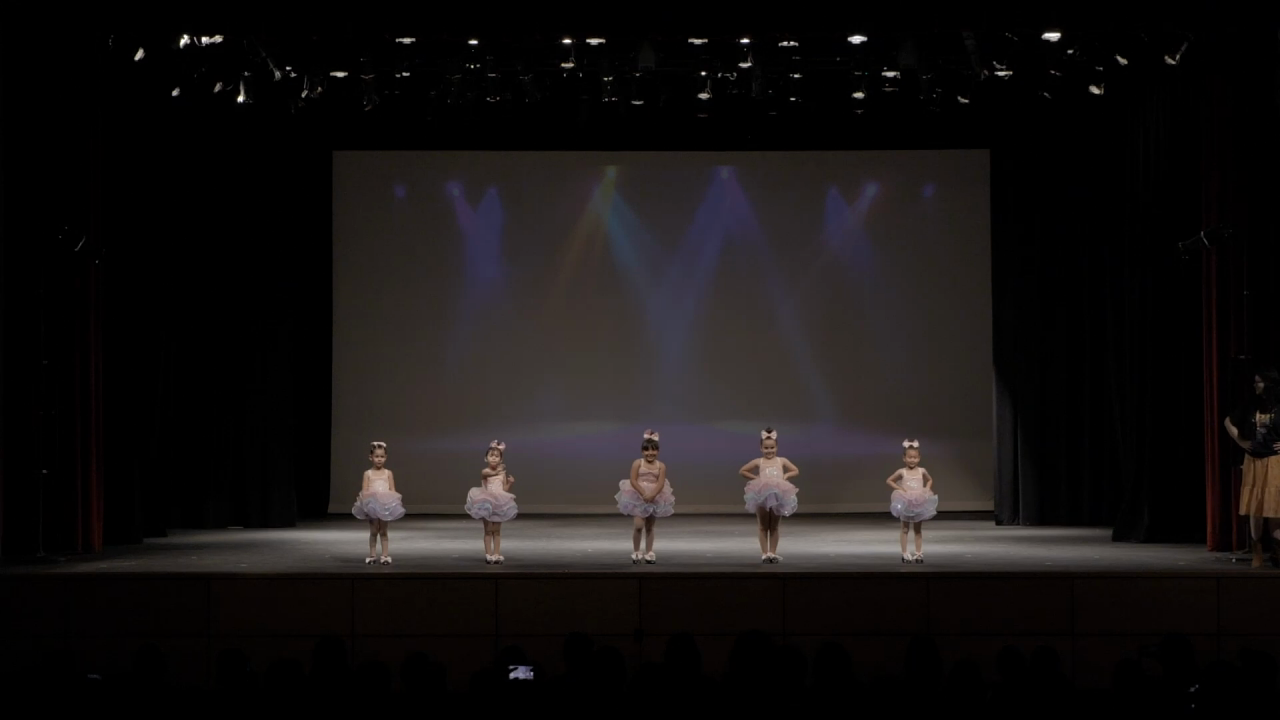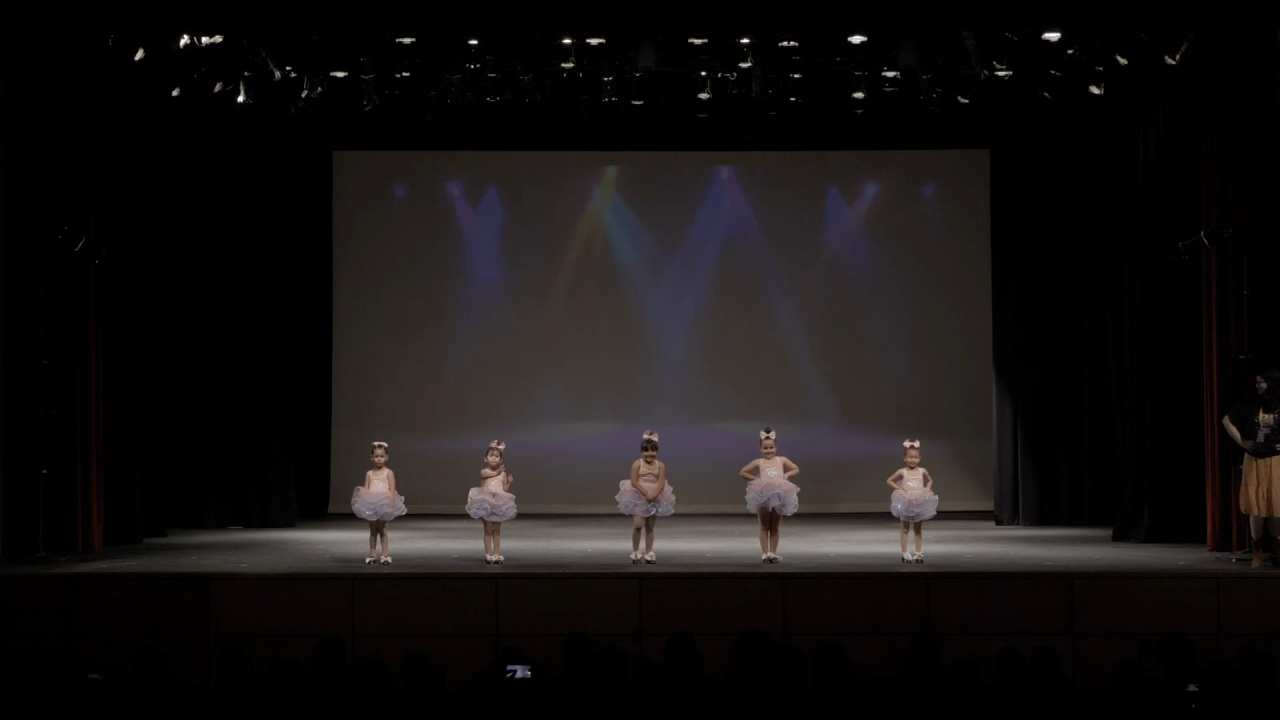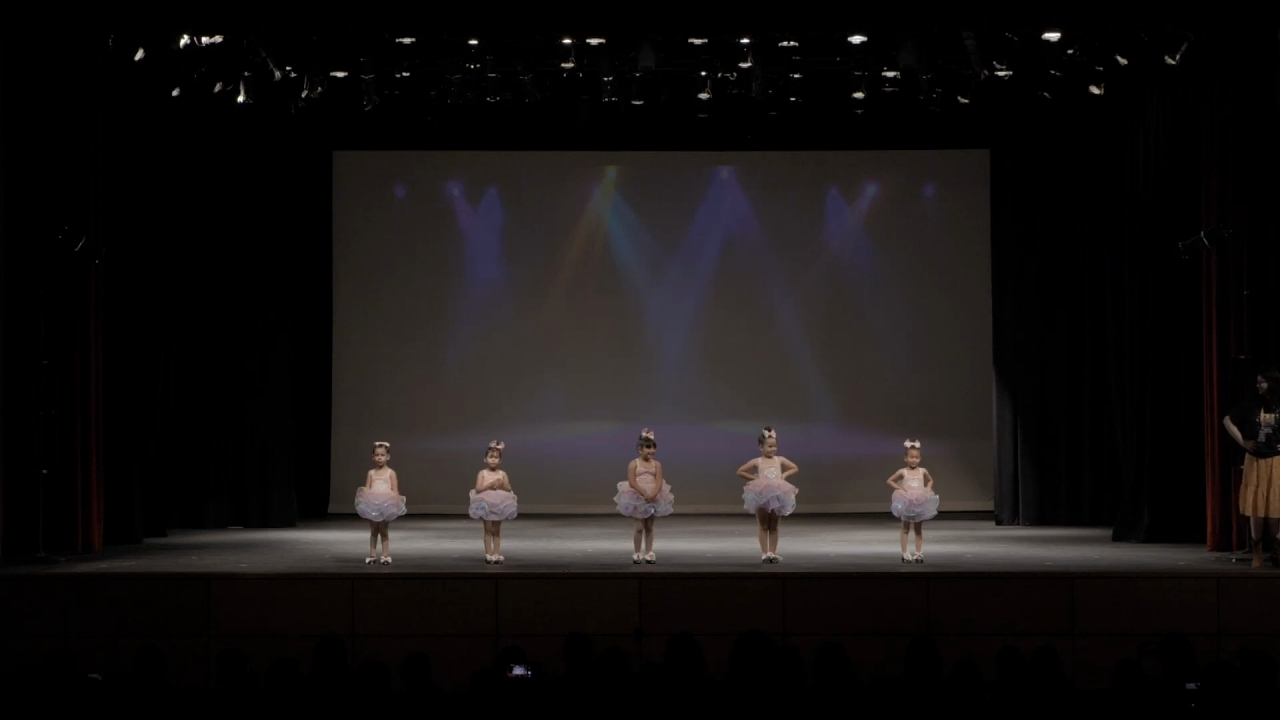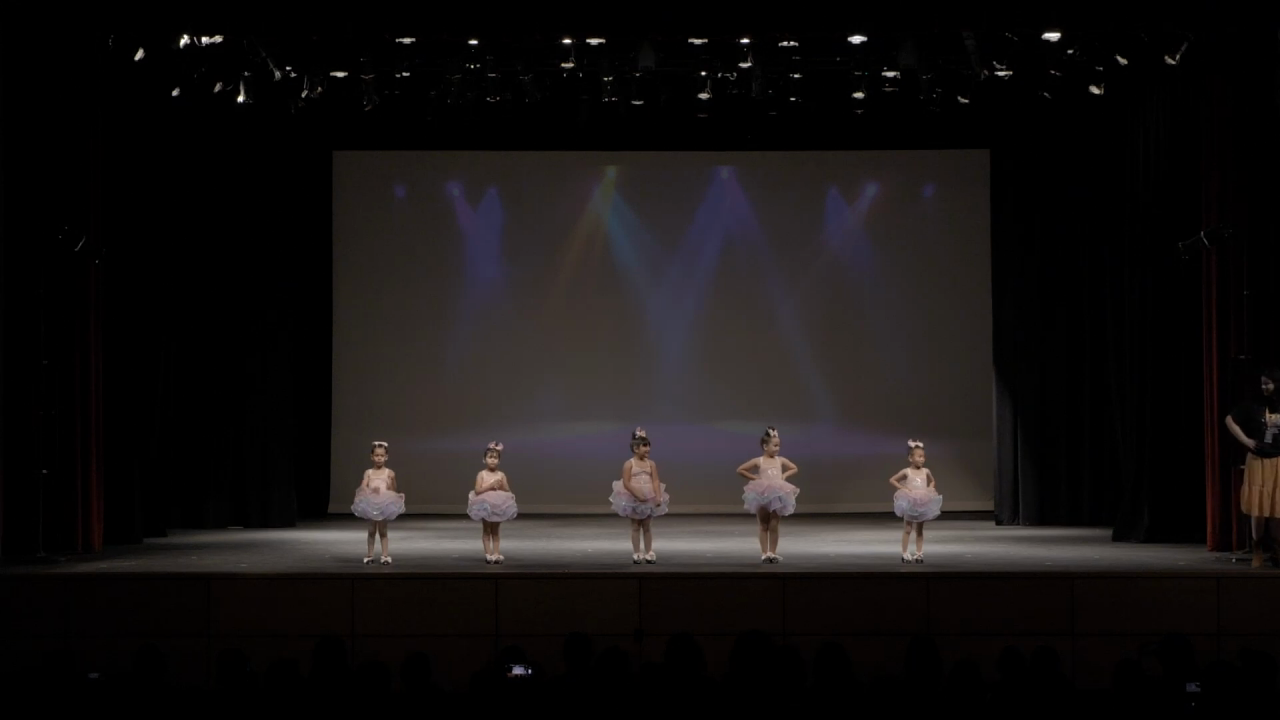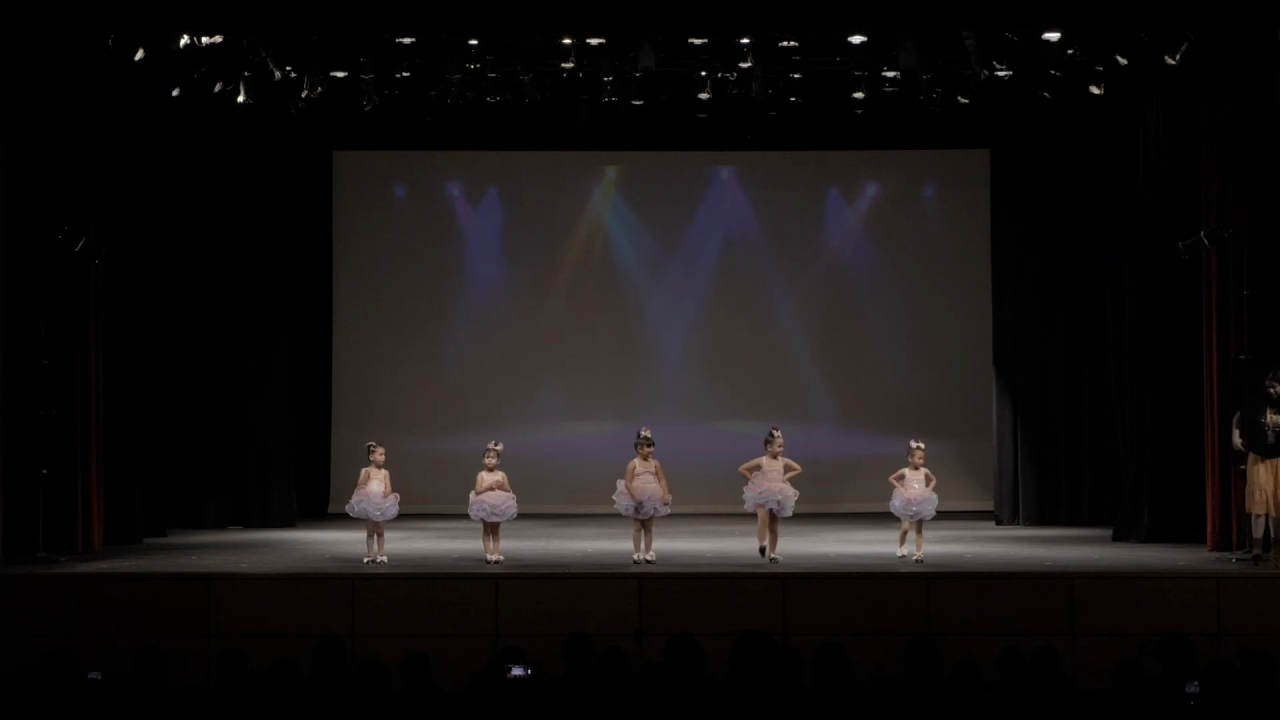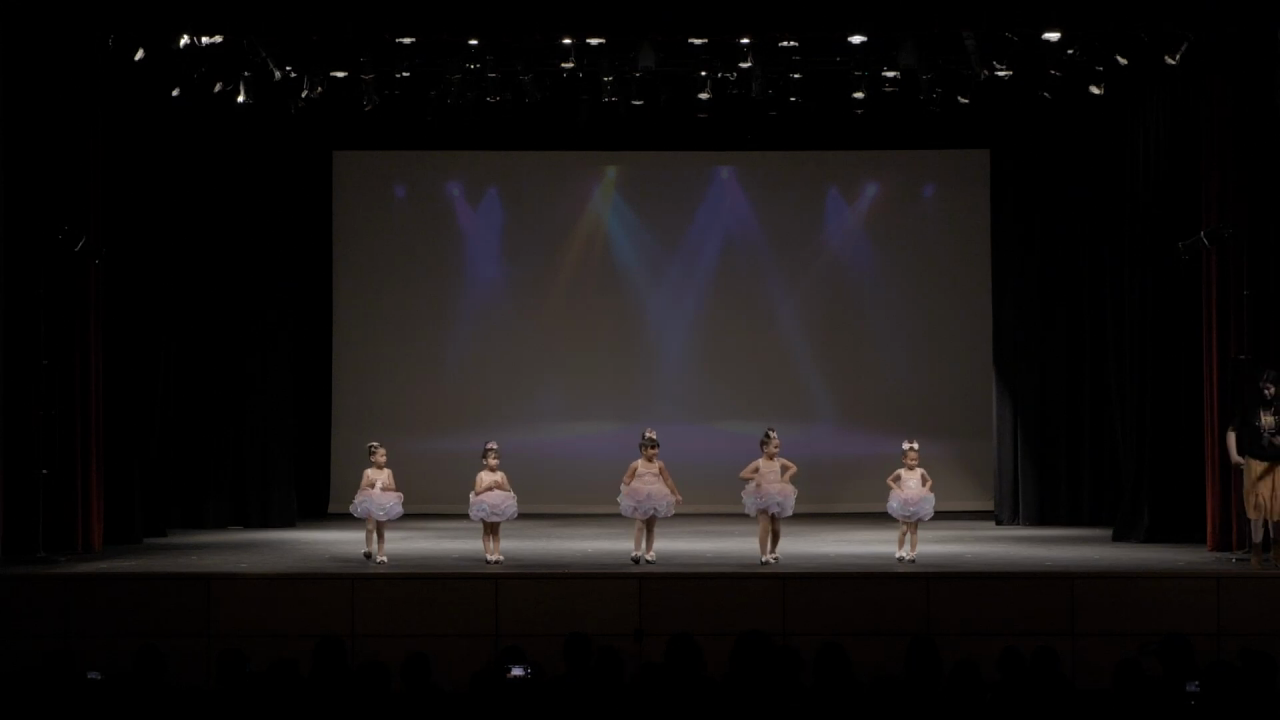
dt=0.5s
person 1, frame 1
right shoulder: (1251, 406)
right elbow: (1228, 422)
right wrist: (1241, 442)
right hip: (1253, 462)
right knee: (1255, 508)
right ankle: (1257, 553)
person 1, frame 2
right shoulder: (1250, 405)
right elbow: (1226, 420)
right wrist: (1241, 441)
right hip: (1254, 462)
right knee: (1255, 507)
right ankle: (1258, 553)
person 1, frame 3
right shoulder: (1251, 405)
right elbow: (1227, 421)
right wrist: (1242, 441)
right hip: (1255, 461)
right knee: (1255, 507)
right ankle: (1257, 552)
person 1, frame 4
right shoulder: (1253, 405)
right elbow: (1230, 420)
right wrist: (1245, 440)
right hip: (1257, 460)
right knee: (1257, 506)
right ankle: (1258, 551)
person 1, frame 5
right shoulder: (1256, 403)
right elbow: (1238, 418)
right wrist: (1235, 437)
right hip: (1258, 459)
right knee: (1259, 500)
right ankle: (1257, 547)
person 1, frame 6
right shoulder: (1250, 408)
right elbow: (1232, 432)
right wrist: (1233, 454)
right hip: (1255, 464)
right knee: (1259, 505)
right ankle: (1256, 553)
